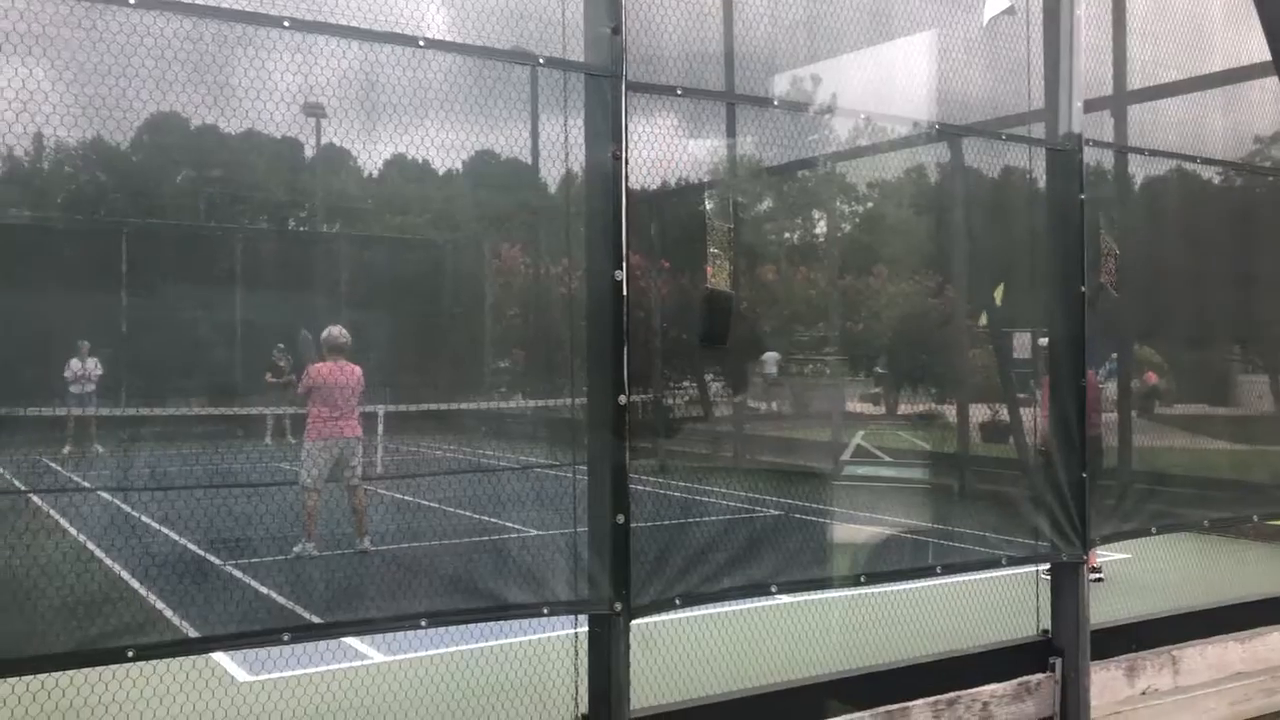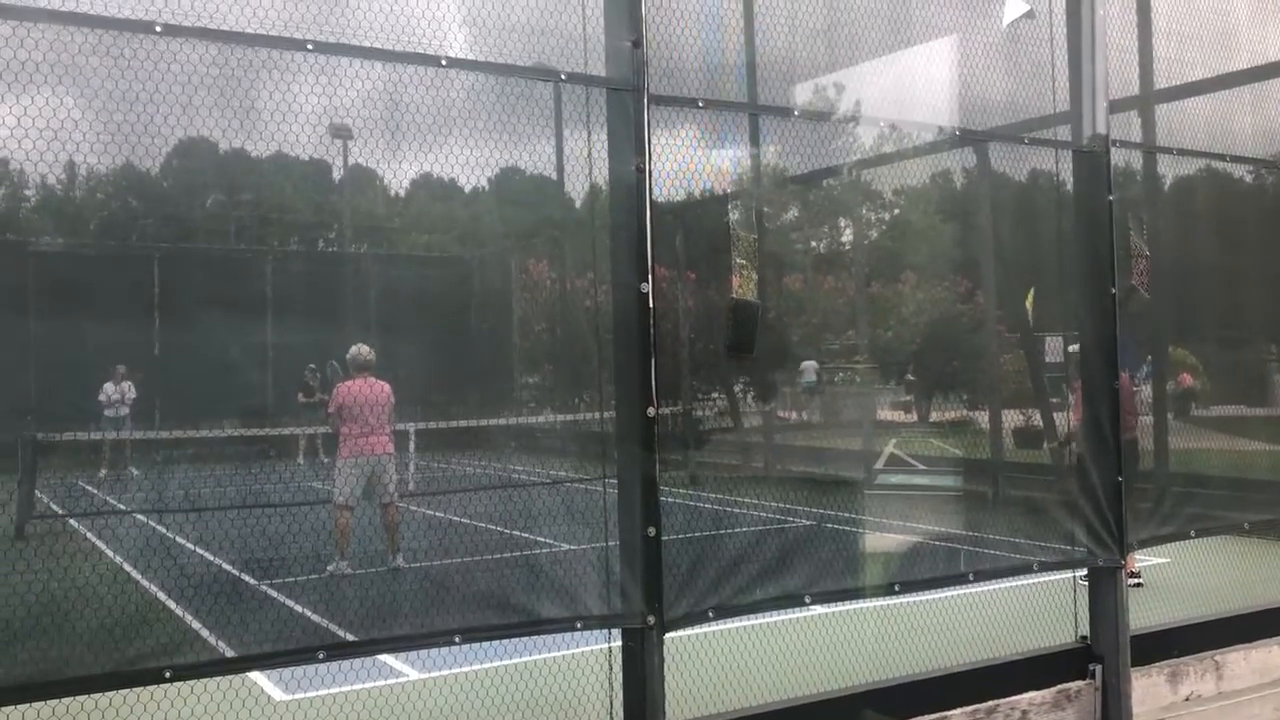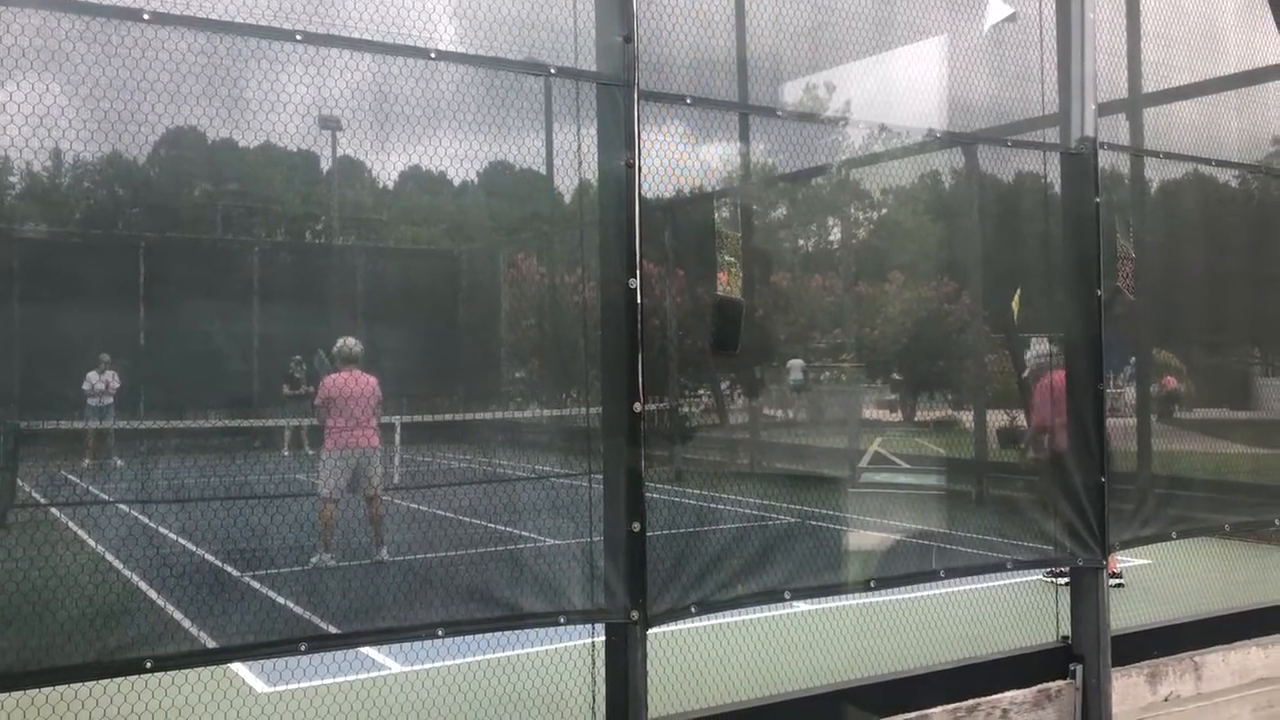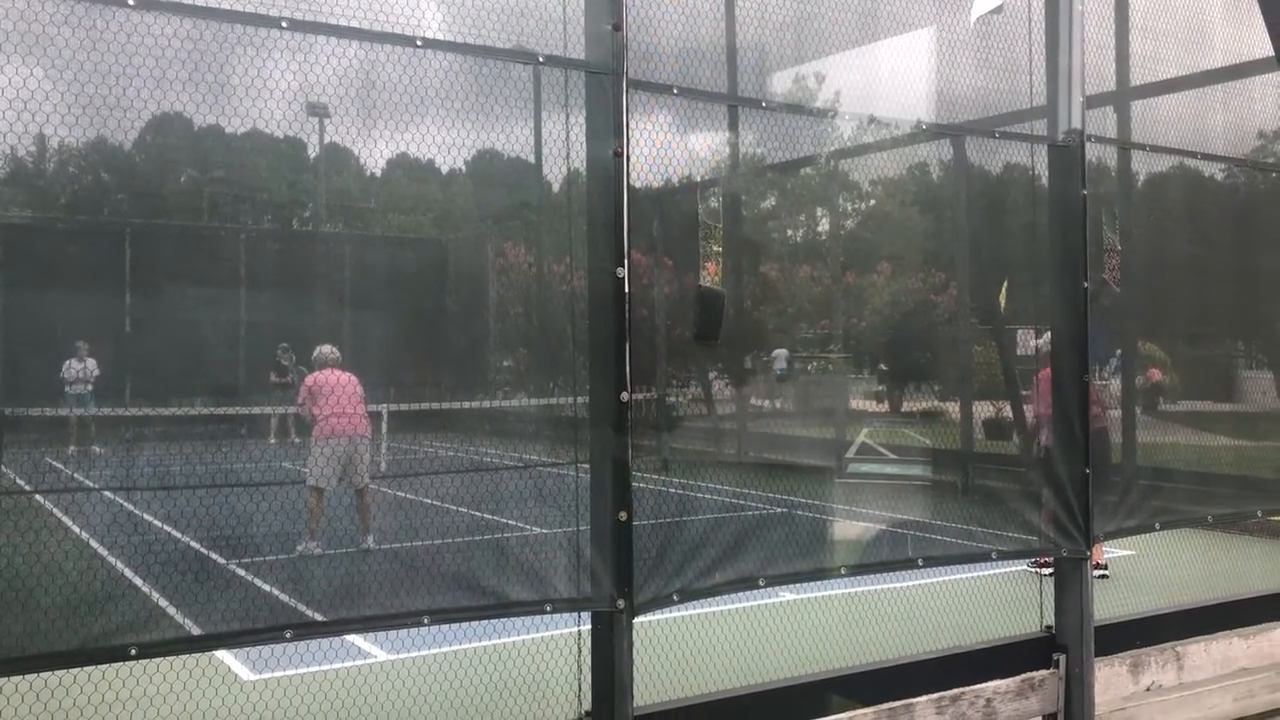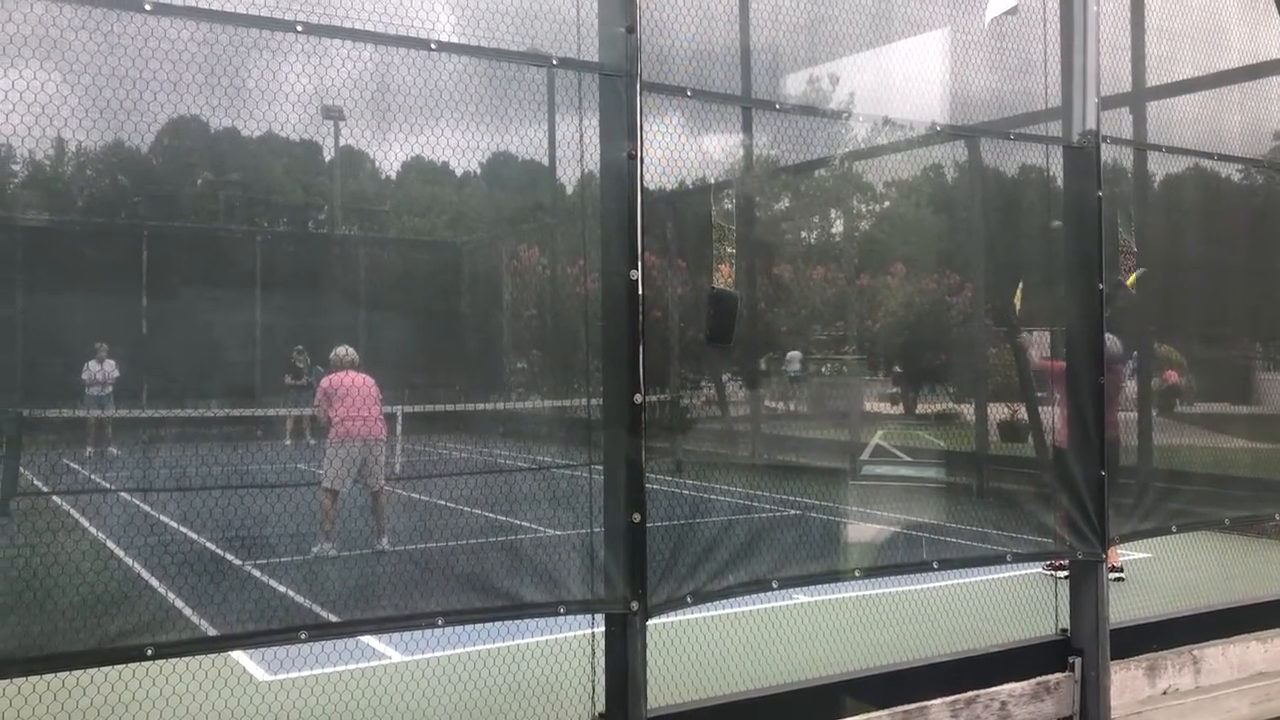
dt=1s
person 1, frame 1
right shoulder: (1090, 376)
left elbow: (1049, 420)
right elbow: (1096, 412)
left wrist: (1044, 446)
right hip: (1090, 444)
right ankle: (1092, 563)
person 1, frame 2
right shoulder: (1124, 378)
left elbow: (1084, 423)
right elbow: (1133, 416)
left wrist: (1066, 440)
right hip: (1127, 447)
right ankle: (1131, 569)
person 1, frame 3
left shoulder: (1045, 384)
left elbow: (1040, 425)
left wrist: (1028, 446)
left hip: (1067, 452)
left ankle: (1064, 568)
right ankle: (1112, 569)
person 1, frame 4
left shoulder: (1044, 377)
left elbow: (1043, 417)
right elbow: (1099, 409)
left wrist: (1034, 439)
right hip: (1096, 439)
left knee: (1052, 499)
left ankle: (1047, 558)
right ankle: (1097, 559)
person 1, frame 5
left shoulder: (1069, 373)
right shoulder: (1115, 376)
left elbow: (1037, 363)
left wrist: (1029, 346)
left hip: (1071, 448)
right hip: (1107, 446)
left ankle: (1062, 561)
right ankle: (1113, 561)
person 2, frame 1
left shoulder: (314, 371)
right shoulder: (357, 372)
left elbow: (301, 396)
left hip: (320, 437)
right hip: (351, 435)
left knee: (311, 488)
right knee: (356, 487)
left ankle: (309, 542)
right ankle: (363, 538)
person 2, frame 2
left shoulder: (341, 390)
right shoulder: (386, 389)
left elbow: (336, 426)
left hip: (352, 454)
right hip: (383, 452)
left knee: (344, 506)
right knee: (389, 504)
left ankle: (342, 561)
right ankle: (396, 556)
person 2, frame 3
left shoulder: (328, 383)
right shoulder: (372, 382)
left elbow: (323, 418)
left hip: (338, 446)
right hip: (369, 444)
left knee: (328, 499)
right knee: (374, 497)
left ankle: (326, 553)
right ankle: (380, 549)
person 2, frame 4
left shoulder: (311, 380)
right shoulder: (353, 379)
left elbow: (306, 413)
left hip: (328, 434)
right hip: (359, 432)
left knee: (315, 488)
right knee: (362, 486)
left ankle: (312, 542)
right ankle: (367, 537)
person 2, frame 5
left shoulder: (327, 382)
right shoulder: (370, 381)
left elbow: (322, 416)
left hip: (344, 437)
right hip: (375, 435)
left knee: (330, 490)
right knee: (377, 489)
left ankle: (327, 543)
right ankle: (382, 539)
